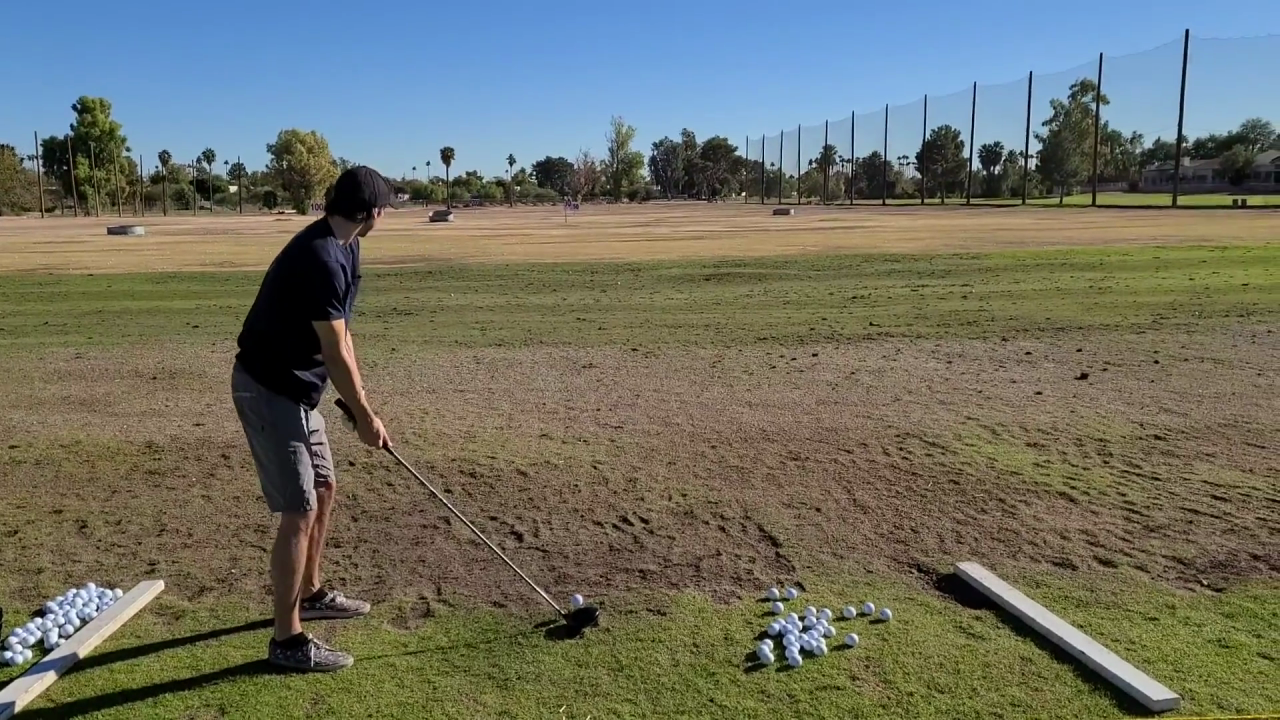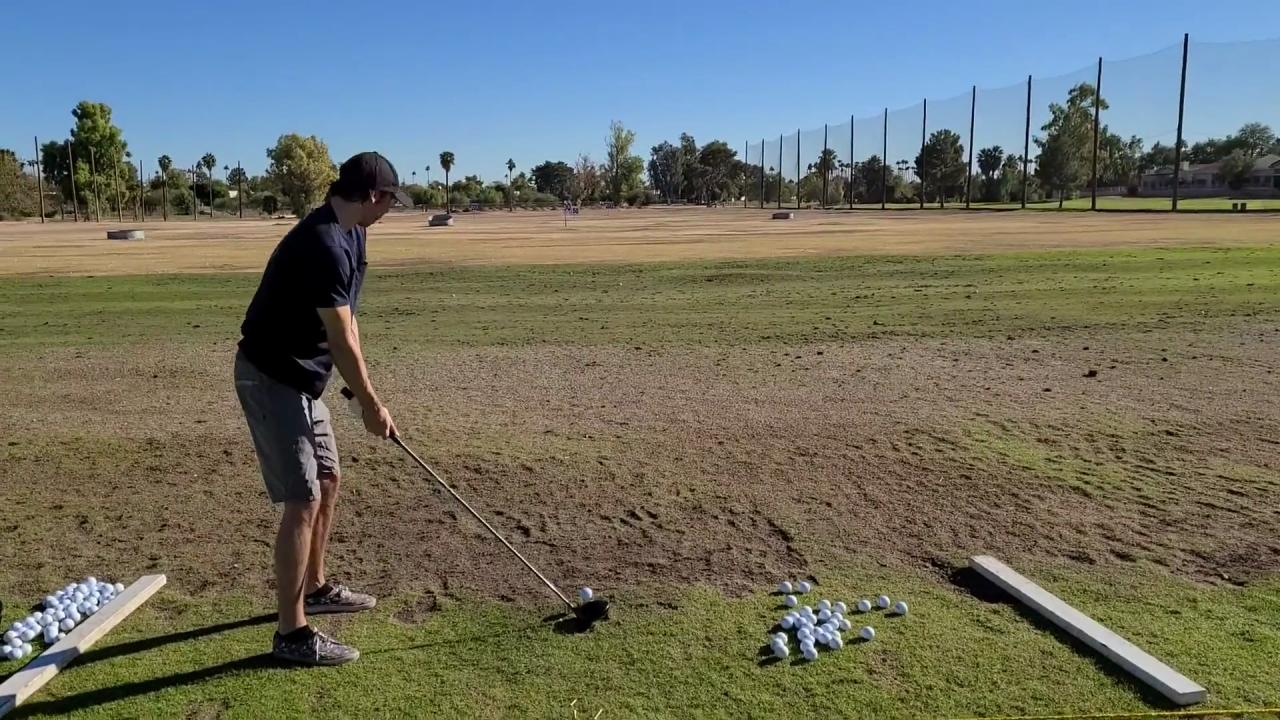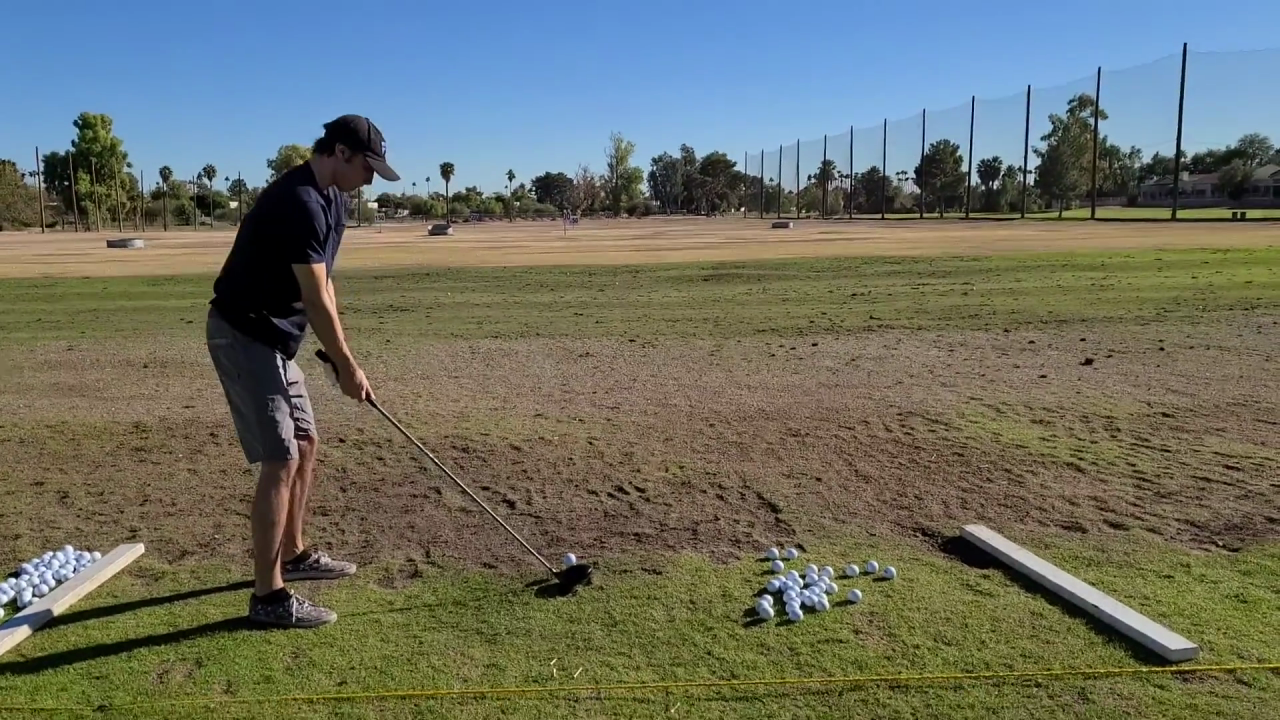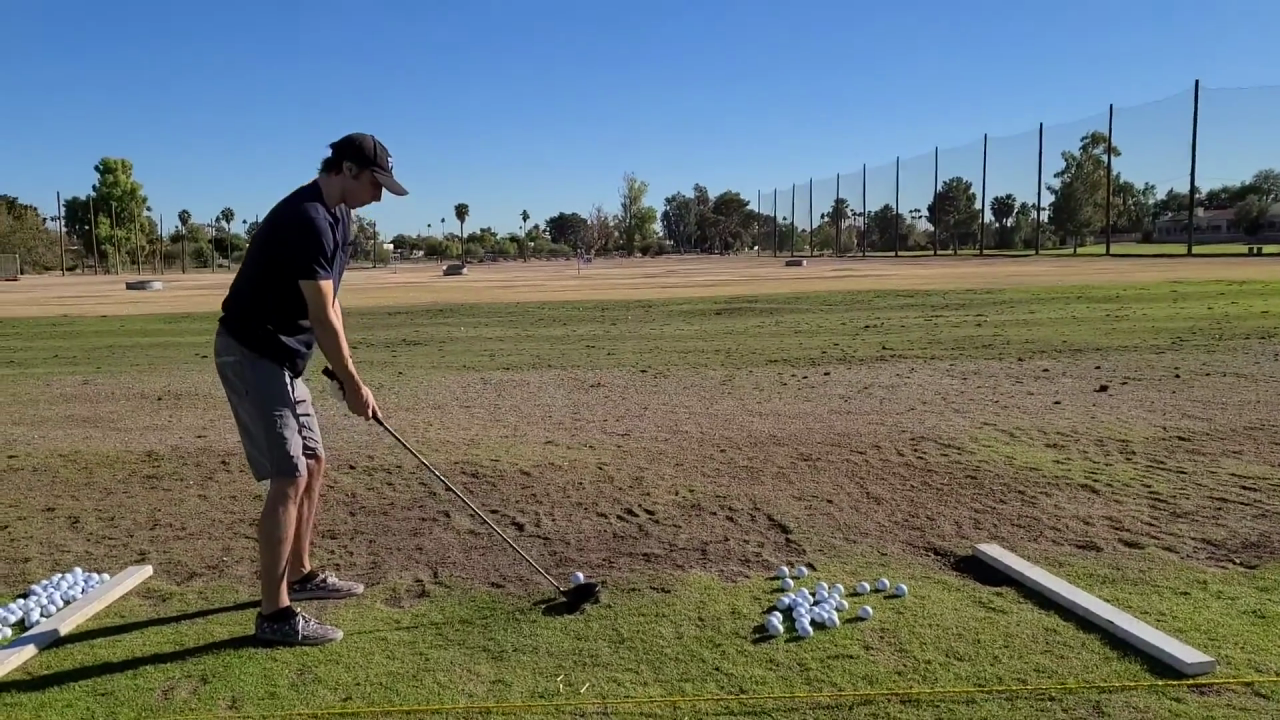
dt=0.5s
person 1, frame 1
left shoulder: (343, 248)
right shoulder: (320, 260)
left elbow: (341, 335)
right elbow: (334, 353)
left wrist: (359, 402)
right wrist: (365, 416)
left hip: (295, 386)
right hip: (269, 389)
left knee: (323, 489)
right knee: (300, 510)
left ankle: (310, 592)
right ankle: (287, 639)
person 1, frame 2
left shoulder: (349, 235)
right shoulder: (323, 245)
left elbow: (345, 327)
right elbow: (341, 342)
left wrist: (366, 394)
right wrist: (372, 405)
left hip: (300, 376)
right hip: (273, 378)
left knee: (327, 482)
right knee: (303, 501)
left ankle: (315, 587)
right ankle: (292, 633)
person 1, frame 3
left shoulder: (330, 198)
right shoulder: (299, 202)
left elbow: (322, 284)
right elbow: (317, 300)
left wrist: (339, 355)
right wrist: (349, 367)
left hip: (273, 335)
right hip: (246, 336)
left knee: (305, 444)
right knee: (281, 459)
left ankle: (293, 554)
right ankle: (268, 595)
person 1, frame 4
left shoulder: (337, 216)
right shoulder: (306, 219)
left elbow: (328, 304)
right elbow: (323, 318)
left wrist: (345, 374)
right wrist: (354, 384)
left hip: (280, 354)
right hip: (253, 354)
left knee: (312, 463)
right knee: (289, 477)
left ankle: (300, 573)
right ankle: (275, 613)
